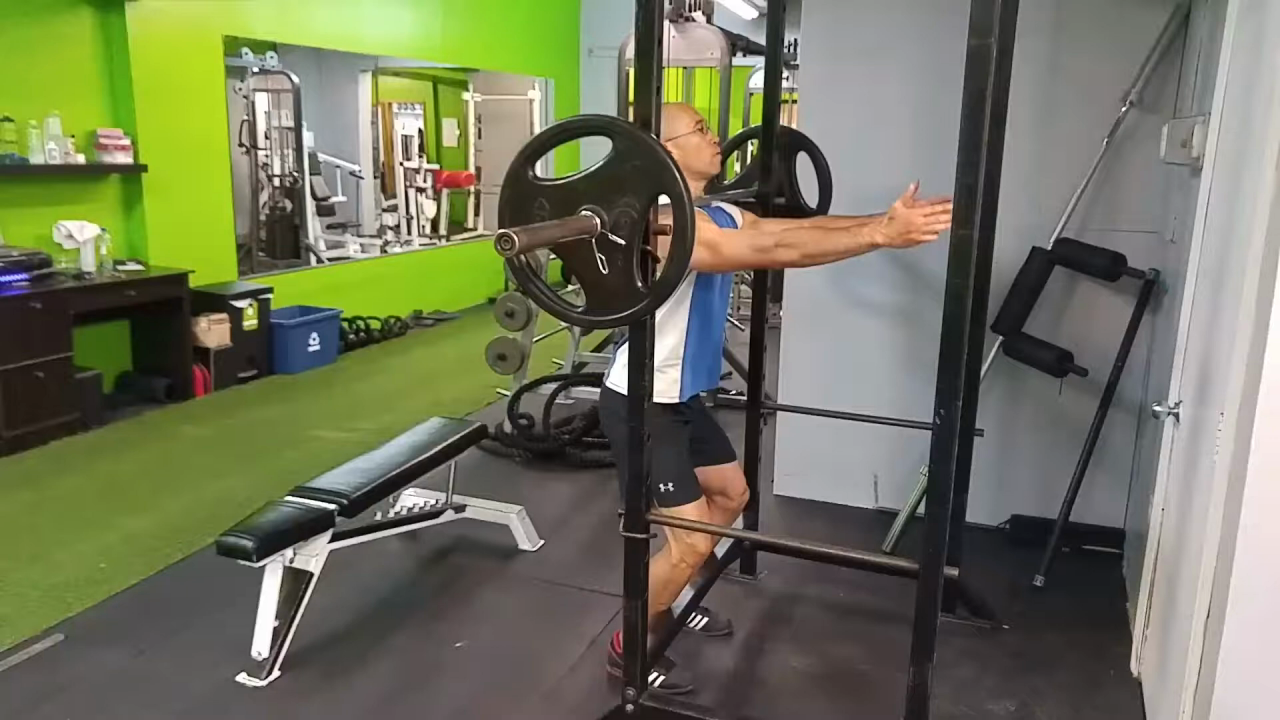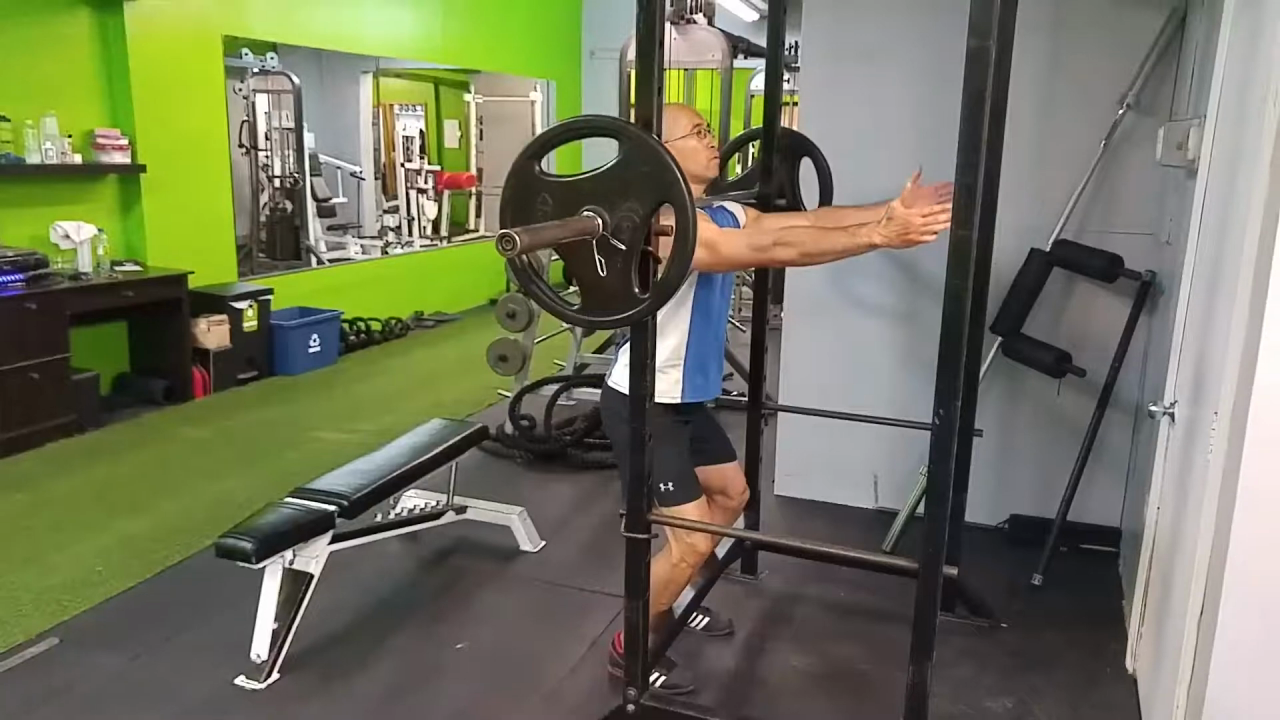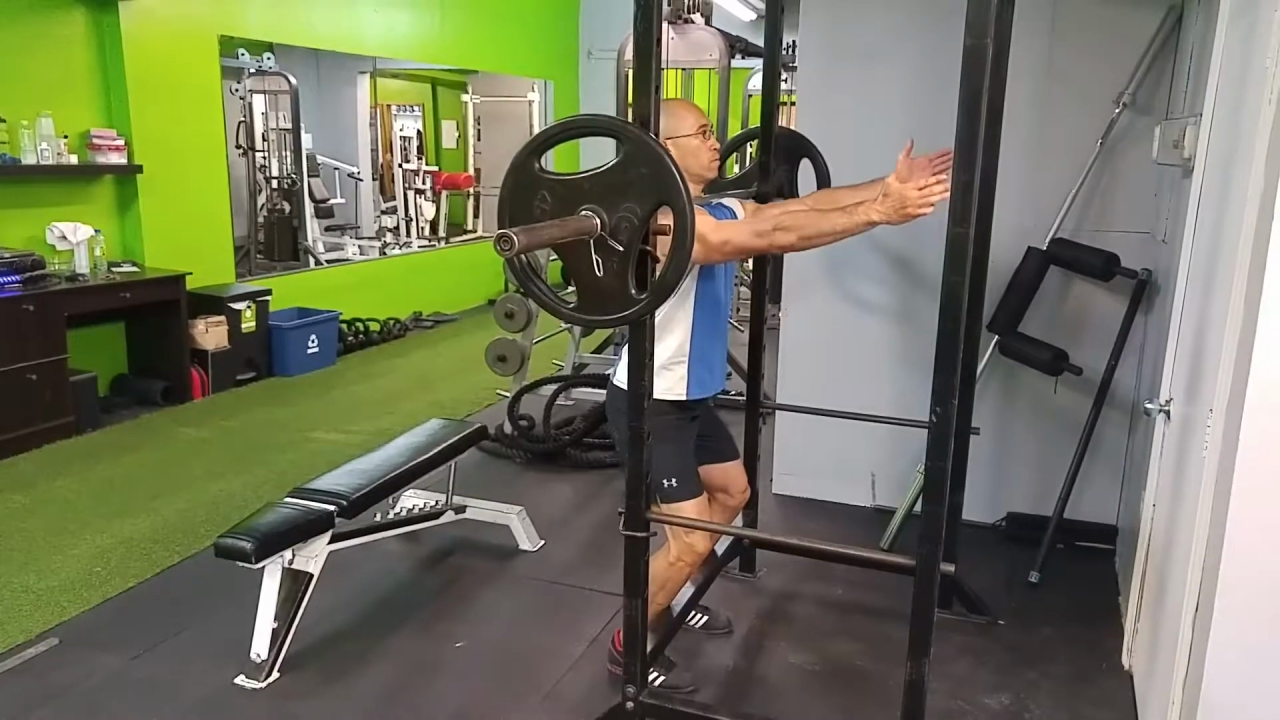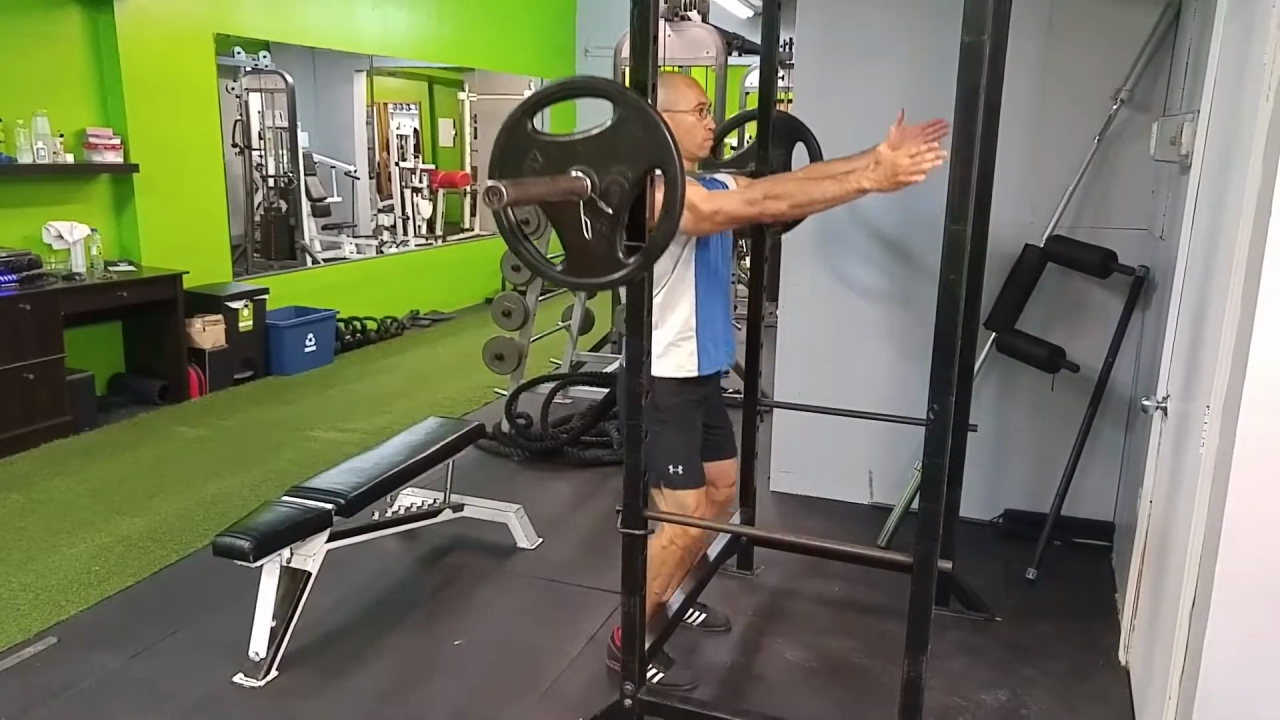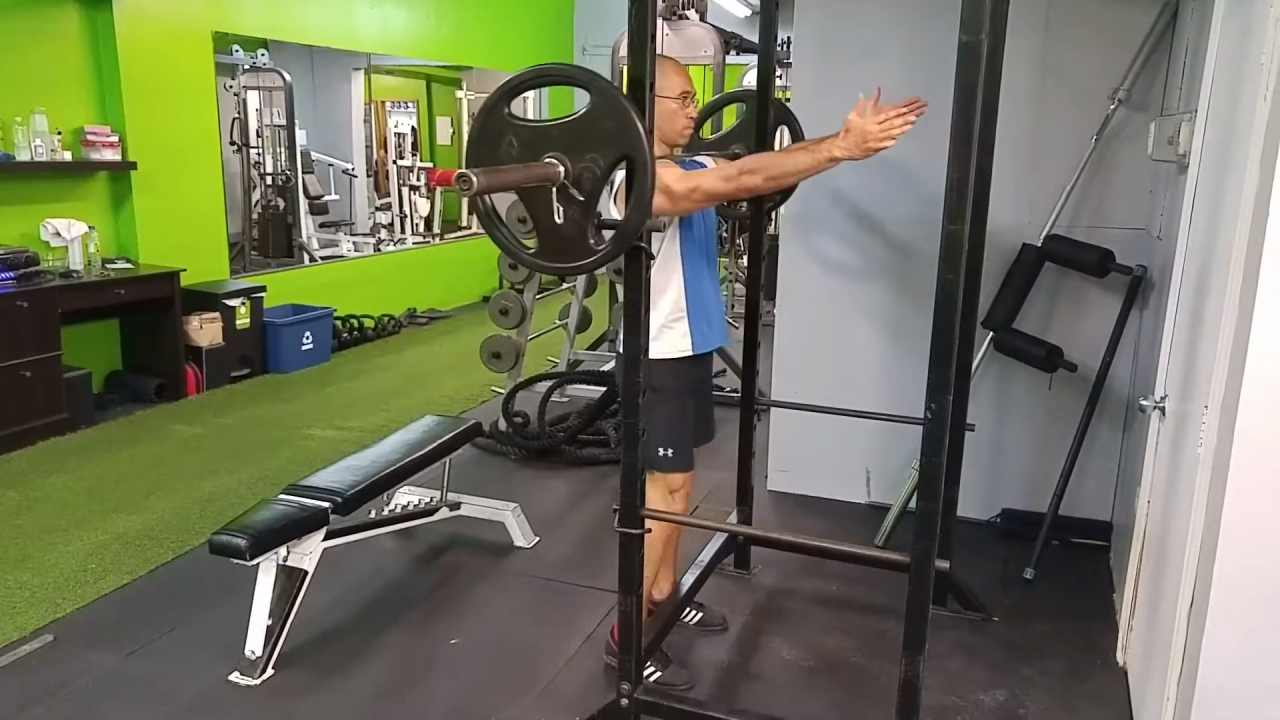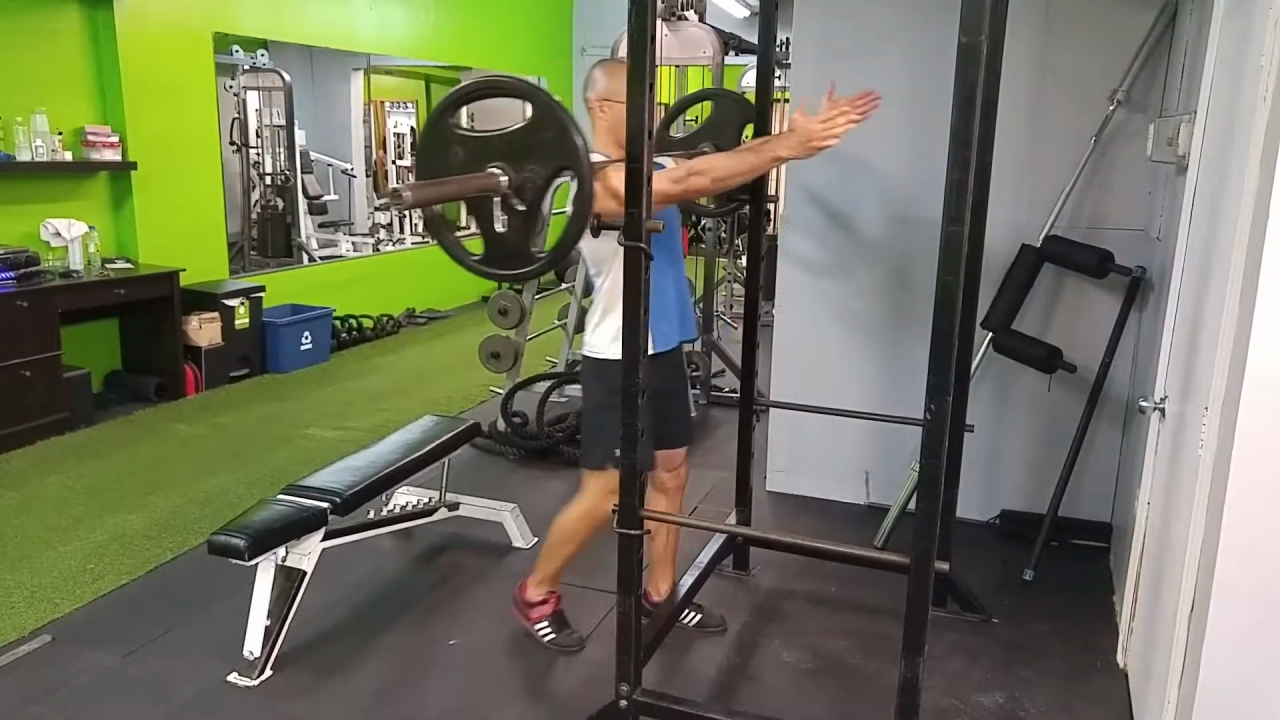
dt=0.4s
person 1, frame 1
left shoulder: (723, 216)
left elbow: (792, 230)
right elbow: (774, 251)
left wrist: (887, 219)
right wrist: (880, 235)
left hip: (682, 397)
right hip: (640, 402)
left knee: (730, 496)
right knee: (692, 540)
left ankle: (666, 602)
right ankle: (628, 647)
person 1, frame 2
left shoulder: (724, 215)
left elbow: (799, 223)
right elbow: (775, 250)
left wrist: (891, 210)
right wrist: (879, 235)
left hip: (686, 396)
right hip: (643, 403)
left knee: (731, 495)
right knee: (692, 540)
left ankle: (669, 601)
right ankle: (630, 647)
person 1, frame 3
left shoulder: (722, 211)
right shoulder: (669, 221)
left elbow: (800, 207)
right elbow: (774, 236)
left wrist: (887, 187)
right wrist: (878, 214)
left hip: (691, 393)
right hip: (649, 401)
left knee: (732, 493)
right knee: (691, 539)
left ankle: (667, 600)
right ankle: (628, 646)
person 1, frame 4
left shoulder: (714, 186)
right shoulder: (664, 194)
left elbow: (788, 183)
right elbow: (766, 207)
left wrist: (877, 157)
right wrist: (870, 181)
left hip: (701, 373)
right hip: (663, 380)
left knee: (719, 492)
right knee: (682, 517)
left ankle: (666, 596)
right ankle: (629, 641)
person 1, frame 5
left shoulder: (693, 169)
right shoulder: (642, 179)
left elbow: (764, 163)
right elbow: (742, 182)
left wrist: (848, 135)
right wrist: (841, 149)
left hip: (693, 351)
right hip: (657, 360)
left knee: (678, 485)
right knee: (664, 496)
left ankle: (660, 597)
right ankle: (628, 639)
person 1, frame 6
left shoulder: (652, 168)
right shoulder: (599, 181)
left elbow: (709, 170)
right elbow: (692, 184)
left wrist: (803, 134)
right wrist: (787, 148)
left hip: (665, 353)
right hip: (616, 361)
left knee: (670, 477)
right knee: (604, 495)
left ankle: (659, 595)
right ankle: (535, 595)
